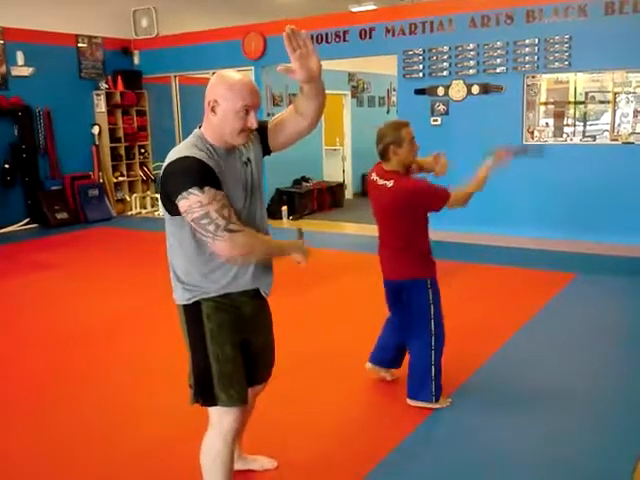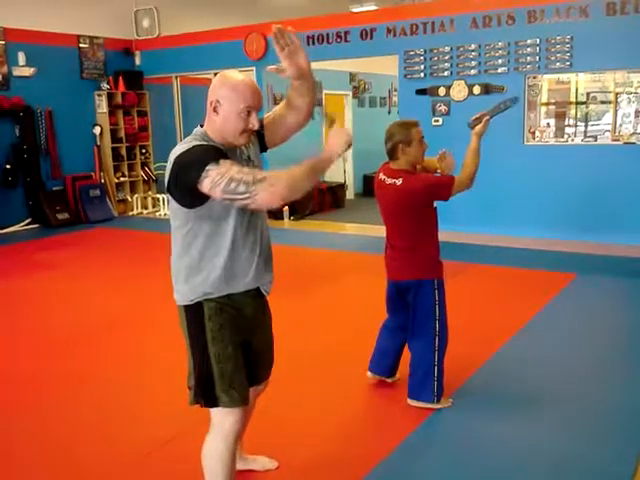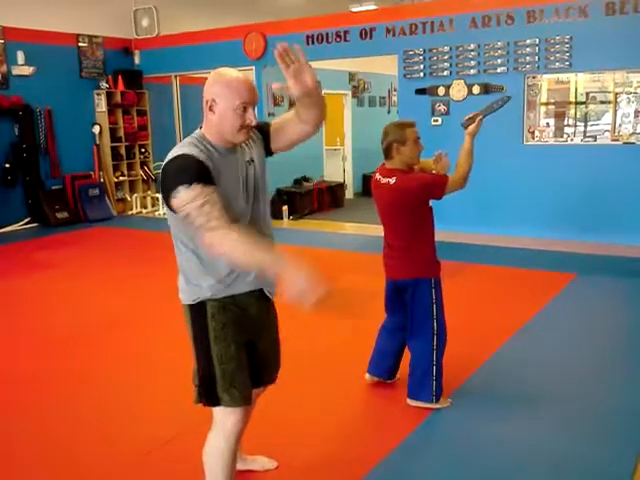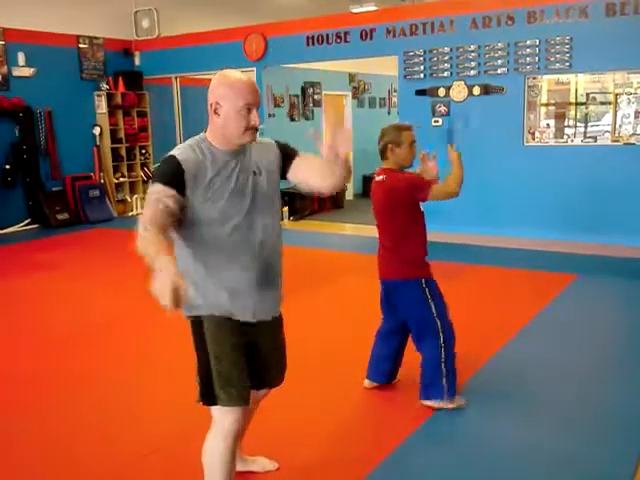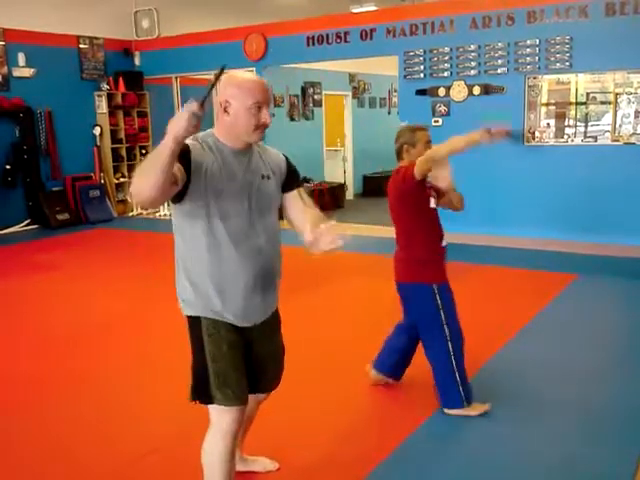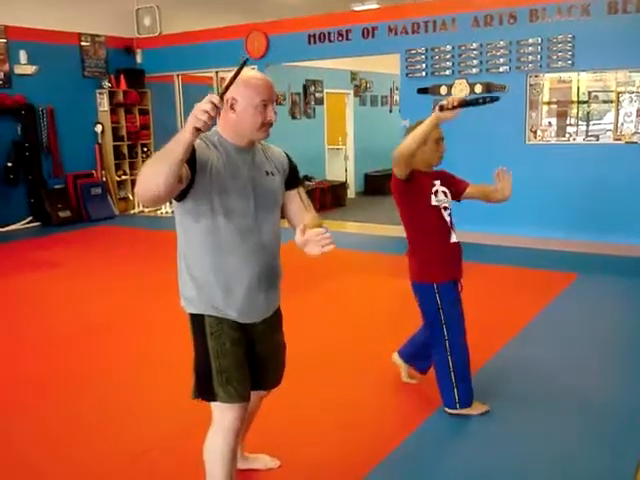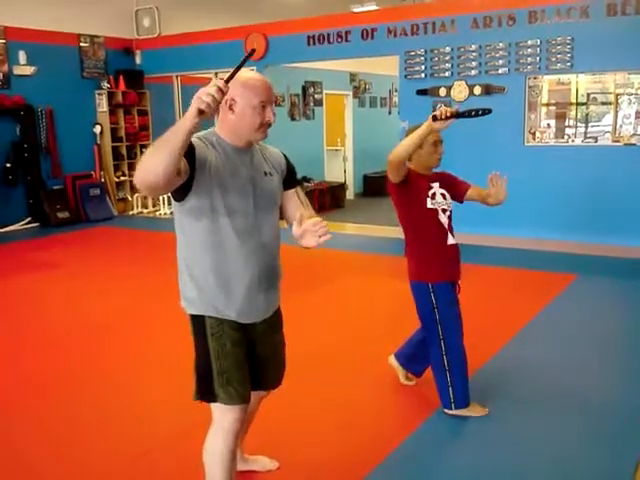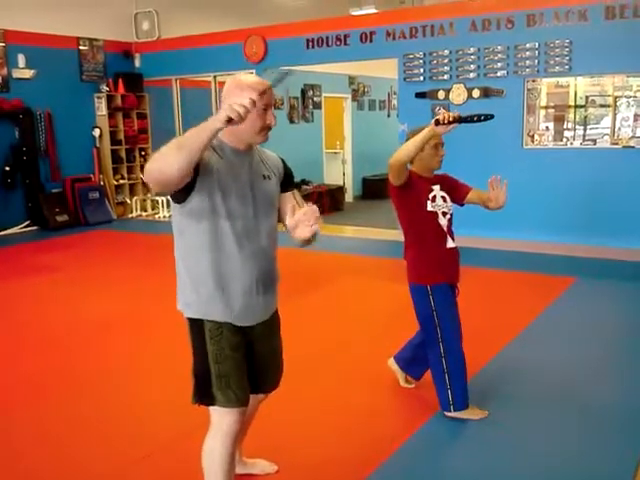
dt=0.3s
person 1, frame 1
left shoulder: (247, 141)
right shoulder: (187, 166)
left elbow: (304, 119)
right elbow: (230, 244)
left wrist: (311, 80)
right wrist: (290, 247)
left hip: (250, 291)
right hip: (211, 302)
left knee: (253, 383)
right knee: (226, 413)
person 1, frame 2
left shoulder: (243, 138)
right shoulder: (194, 158)
left elbow: (297, 112)
right elbow: (271, 191)
left wrist: (301, 75)
right wrist: (327, 156)
left hip: (249, 292)
right hip: (213, 301)
left knee: (252, 385)
right knee: (227, 413)
person 1, frame 3
left shoulder: (251, 138)
right shoulder: (187, 164)
left elbow: (307, 121)
right elbow: (217, 233)
left wrist: (306, 92)
right wrist: (287, 268)
left hip: (255, 293)
right hip: (217, 302)
left knee: (253, 386)
right knee: (230, 412)
person 1, frame 4
left shoulder: (269, 152)
right shoulder: (182, 164)
left elbow: (327, 181)
right elbow: (149, 228)
left wrist: (337, 159)
right wrist: (162, 265)
left hip: (264, 302)
right hip: (215, 308)
left knee: (257, 388)
right knee: (228, 413)
person 1, frame 5
left shoulder: (276, 161)
right shoulder: (190, 155)
left elbow: (303, 214)
right elbow: (142, 195)
left wrist: (319, 234)
right wrist: (173, 140)
left hip: (262, 304)
right hip: (212, 309)
left knee: (257, 391)
right knee: (226, 414)
person 1, frame 6
left shoulder: (278, 160)
right shoulder: (196, 154)
left elbow: (303, 213)
right elbow: (147, 192)
left wrist: (309, 236)
right wrist: (189, 134)
left hip: (265, 302)
right hip: (215, 306)
left knee: (258, 389)
right knee: (229, 411)
person 1, frame 7
left shoulder: (276, 159)
right shoulder: (195, 153)
left elbow: (300, 213)
right elbow: (146, 180)
left wrist: (307, 231)
right wrist: (191, 119)
left hip: (264, 302)
right hip: (216, 308)
left knee: (258, 389)
right knee: (229, 412)
person 1, frame 8
left shoulder: (273, 164)
right shoulder: (197, 157)
left elbow: (297, 217)
right elbow: (156, 176)
left wrist: (303, 227)
right wrist: (217, 122)
left hip: (261, 306)
right hip: (215, 311)
left knee: (255, 393)
right knee: (227, 414)
person 2, frame 1
left shoulder: (376, 173)
right shoulder: (409, 189)
left elbow: (413, 164)
right elbow: (460, 199)
left wrist: (431, 165)
right wrist: (489, 165)
left hip: (390, 266)
right hip: (415, 270)
left knee: (400, 317)
right knee: (426, 331)
left ankle: (381, 361)
right ankle: (423, 394)
person 2, frame 2
left shoulder: (383, 174)
right shoulder: (418, 186)
left elbow: (418, 165)
right elbow: (465, 181)
left wrist: (438, 166)
right wrist: (476, 137)
left hip: (395, 268)
right hip: (422, 272)
left knee: (397, 320)
right knee: (429, 332)
left ankle: (381, 368)
right ankle: (424, 394)
person 2, frame 3
left shoulder: (381, 176)
right shoulder: (412, 184)
left elbow: (417, 169)
right elbow: (459, 181)
left wrist: (435, 169)
right wrist: (469, 138)
left hip: (394, 267)
right hip: (419, 271)
left knee: (397, 320)
right knee: (428, 332)
left ankle: (379, 370)
right ankle: (424, 393)
person 2, frame 4
left shoulder: (383, 178)
right shoulder: (401, 183)
left elbow: (419, 190)
right elbow: (451, 190)
left wrist: (428, 177)
right wrist: (455, 158)
left hip: (390, 268)
right hip: (410, 272)
left knee: (394, 323)
right knee: (437, 331)
left ankle: (378, 375)
right ankle: (440, 393)
person 2, frame 5
left shoulder: (422, 184)
right shoulder: (404, 178)
left elbow: (456, 204)
right elbow: (433, 154)
left wrist: (445, 186)
right wrist: (480, 136)
left hip: (417, 270)
right hip: (421, 275)
left knee: (414, 324)
right knee: (446, 336)
left ankle: (383, 368)
right ankle: (457, 401)
person 2, frame 6
left shoulder: (442, 179)
right shoulder: (404, 180)
left elbow: (478, 192)
right elbow: (401, 153)
left wrist: (499, 194)
right wrist: (436, 117)
left hip: (443, 270)
right hip: (430, 274)
left knee: (440, 327)
right knee: (449, 337)
left ankle: (407, 357)
right ankle: (459, 402)
person 2, frame 7
left shoulder: (443, 180)
right shoulder: (402, 181)
left elbow: (476, 193)
right elbow: (394, 159)
left wrist: (493, 196)
right wrist: (430, 125)
left hip: (445, 270)
right hip: (427, 274)
left knee: (437, 328)
right knee: (447, 337)
left ankle: (404, 360)
right ankle: (457, 402)
person 2, frame 8
left shoulder: (444, 182)
right shoulder: (404, 183)
left elbow: (476, 196)
right elbow: (395, 162)
left wrist: (493, 200)
right wrist: (432, 129)
left hip: (445, 273)
right hip: (426, 276)
left knee: (437, 331)
right knee: (445, 339)
left ankle: (403, 362)
right ankle: (456, 405)
